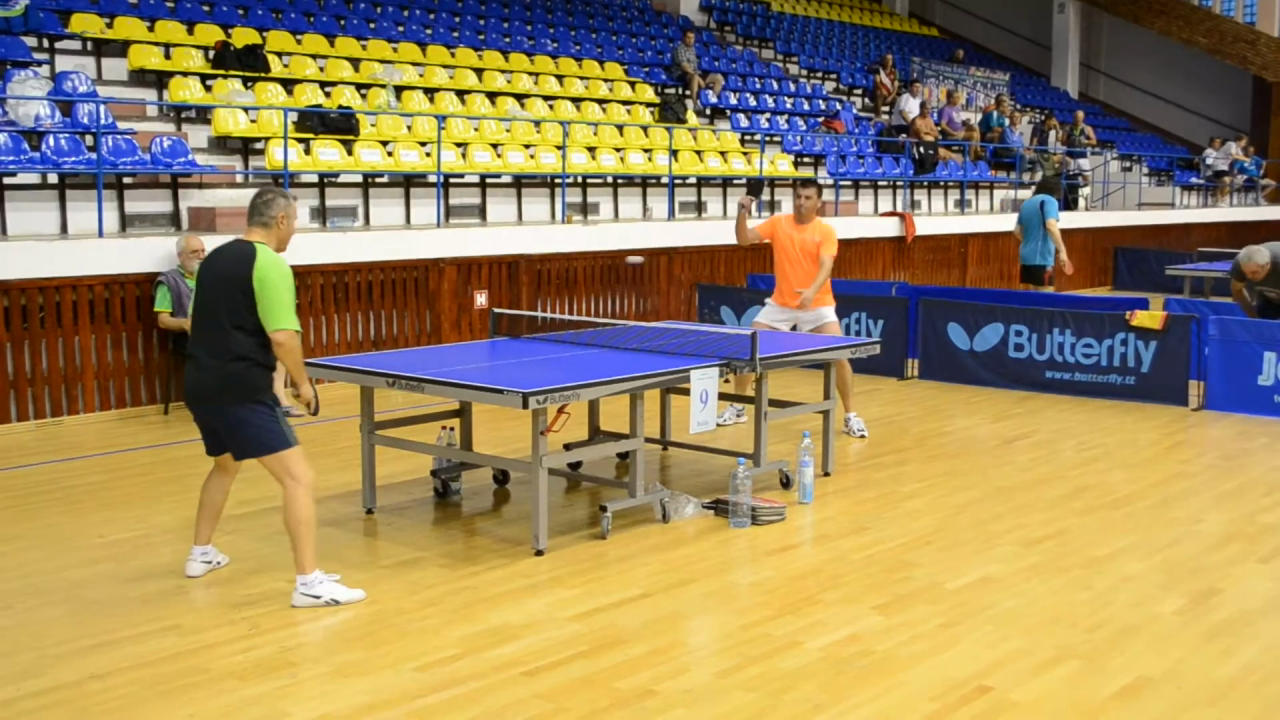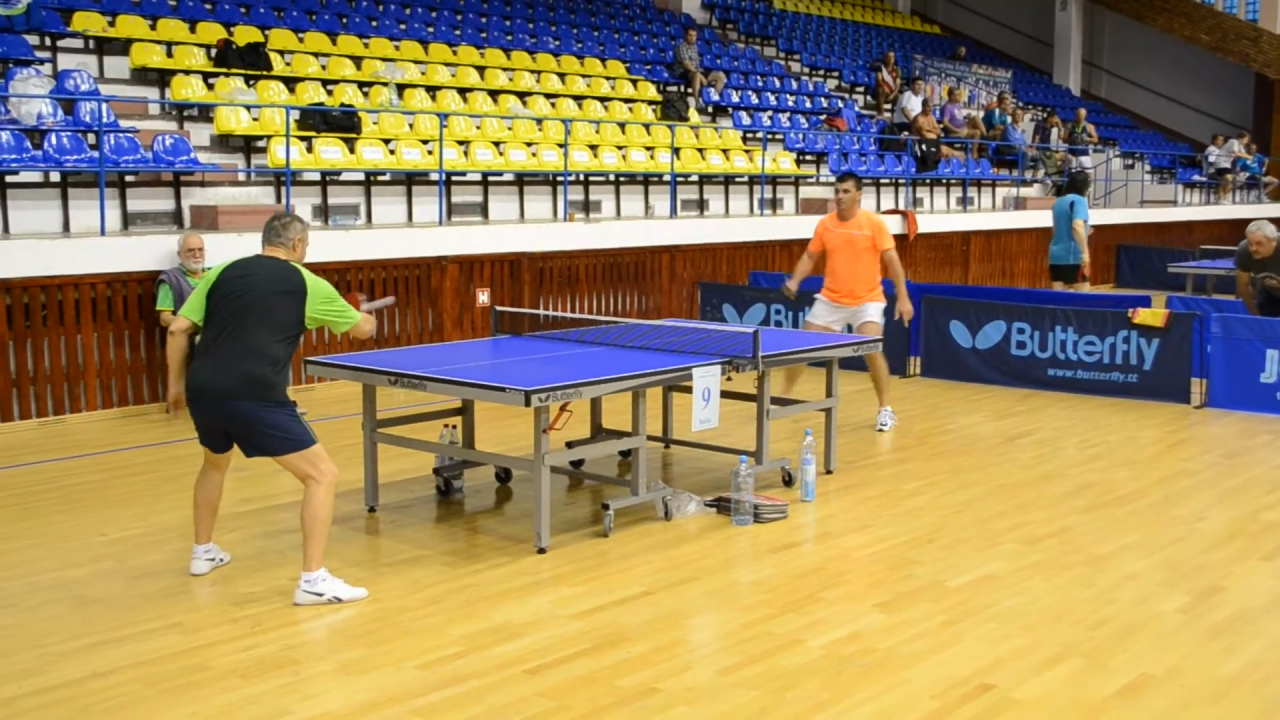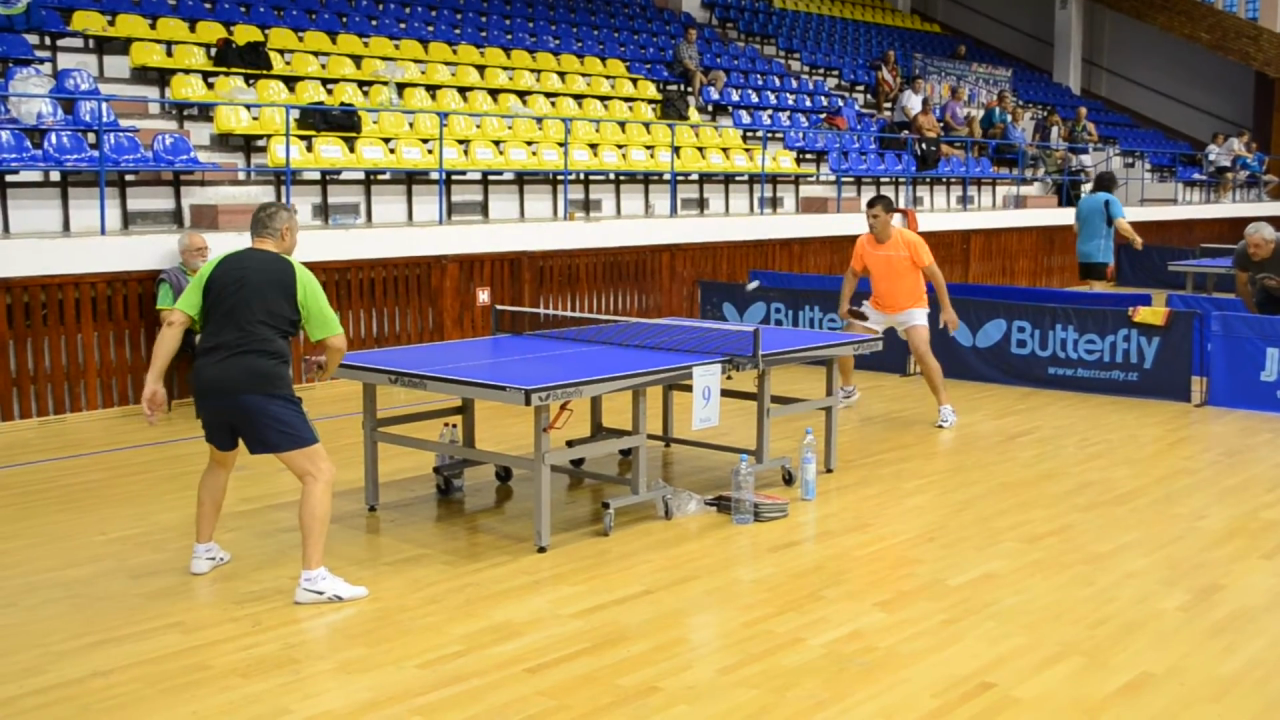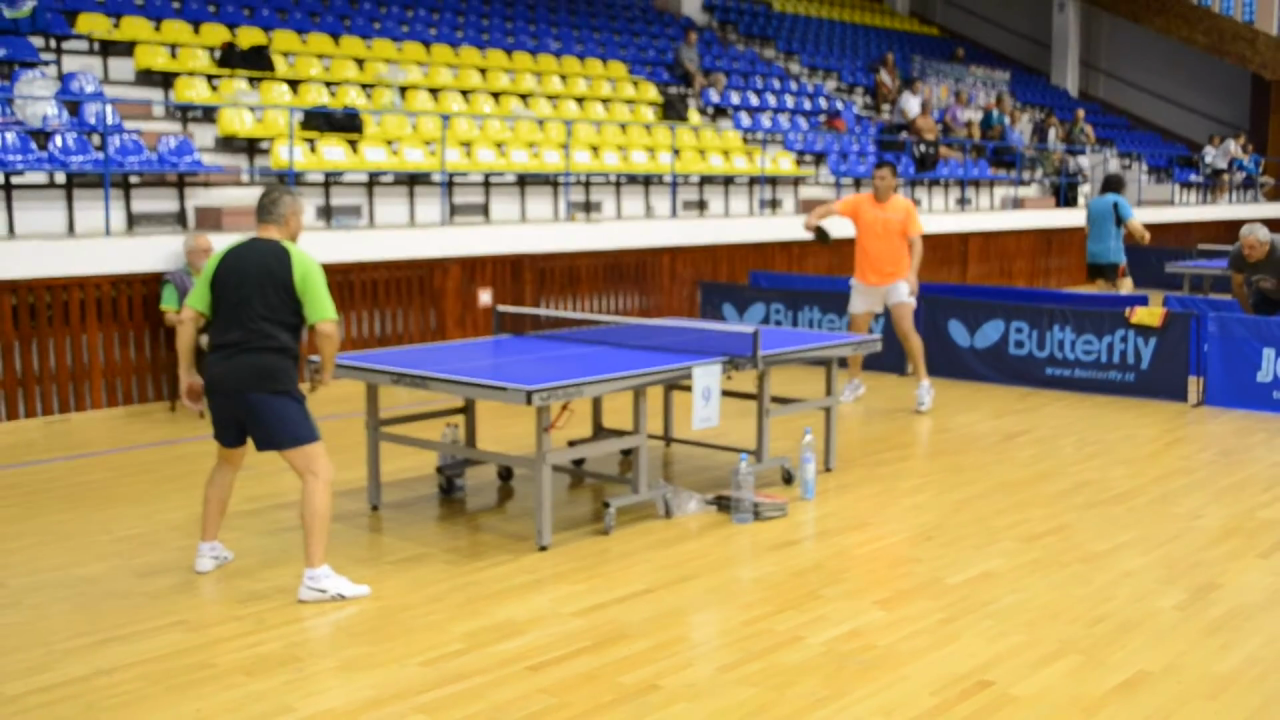
dt=0.4s
person 1, frame 1
left shoulder: (214, 258)
right shoulder: (270, 265)
right elbow: (282, 337)
right wrist: (302, 383)
left hip: (200, 386)
right hip: (243, 391)
left knee: (225, 466)
right knee: (298, 478)
left ankle: (200, 553)
right ankle: (309, 581)
person 1, frame 2
left shoulder: (223, 272)
right shoulder: (307, 283)
left elbow: (178, 330)
right elbow: (364, 328)
left wrist: (176, 383)
right wrist: (366, 315)
left hip: (204, 390)
right hip: (256, 394)
left knee: (214, 463)
right knee: (321, 475)
left ankle: (203, 551)
right ankle: (313, 579)
person 1, frame 3
left shoulder: (216, 266)
right shoulder: (297, 275)
left elbow: (174, 322)
right elbow: (336, 343)
left wrist: (154, 381)
right wrist: (329, 368)
left hip: (209, 385)
right hip: (262, 387)
left knee: (220, 461)
right knee: (318, 474)
left ankle: (203, 550)
right ankle: (313, 578)
person 1, frame 4
left shoulder: (223, 258)
right shoulder: (300, 261)
left elbow: (187, 319)
right elbow: (326, 329)
left wrist: (187, 373)
right wrist: (327, 370)
left hip: (221, 381)
right hip: (269, 383)
left knee: (227, 461)
right knee: (318, 473)
left ankle: (208, 549)
right ankle: (317, 576)
person 2, frame 1
left shoulder: (826, 231)
right shoulder: (778, 223)
left elbow: (826, 268)
right elbow: (744, 239)
left wrist: (811, 292)
right wrist: (742, 213)
left hip: (817, 306)
right hip: (780, 305)
left ankle: (850, 416)
right ankle: (738, 407)
person 2, frame 2
left shoulder: (873, 223)
right shoulder: (825, 224)
left elbow: (892, 260)
right elbow: (810, 257)
left wrist: (903, 297)
right wrist: (794, 281)
left hip: (867, 300)
right hip: (830, 299)
left knee: (872, 353)
left ankle: (885, 409)
person 2, frame 3
left shoulder: (911, 240)
right shoulder: (863, 243)
left elbow: (934, 273)
right elbow: (853, 273)
left wrist: (947, 308)
right wrist: (844, 304)
left hip: (911, 307)
right hip: (877, 307)
left knee: (922, 352)
left ankle: (945, 407)
right ankle: (848, 389)
person 2, frame 4
left shoulder: (906, 207)
right shoulder: (859, 202)
left elbow: (916, 243)
right elbow: (830, 208)
left wrist: (912, 273)
right wrist: (813, 217)
left hip: (898, 279)
right hip: (866, 281)
left knee: (906, 331)
right knee: (857, 333)
left ankle: (924, 383)
right ankle: (855, 382)
